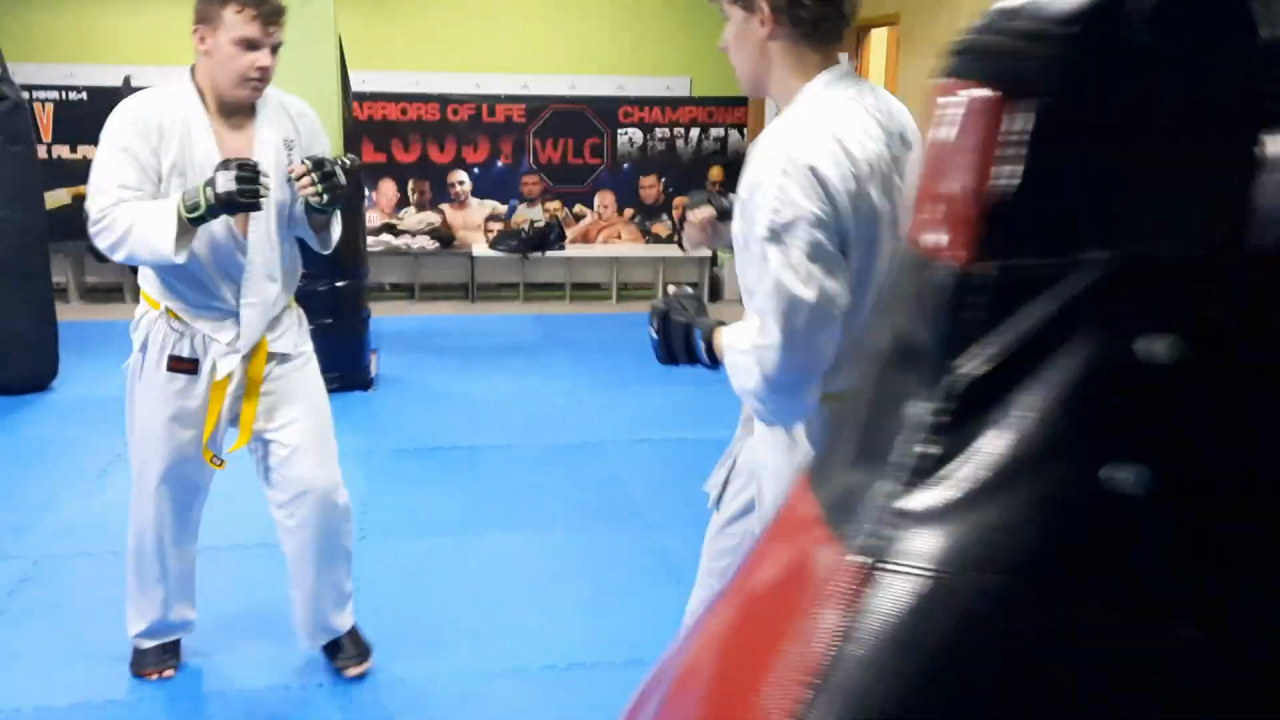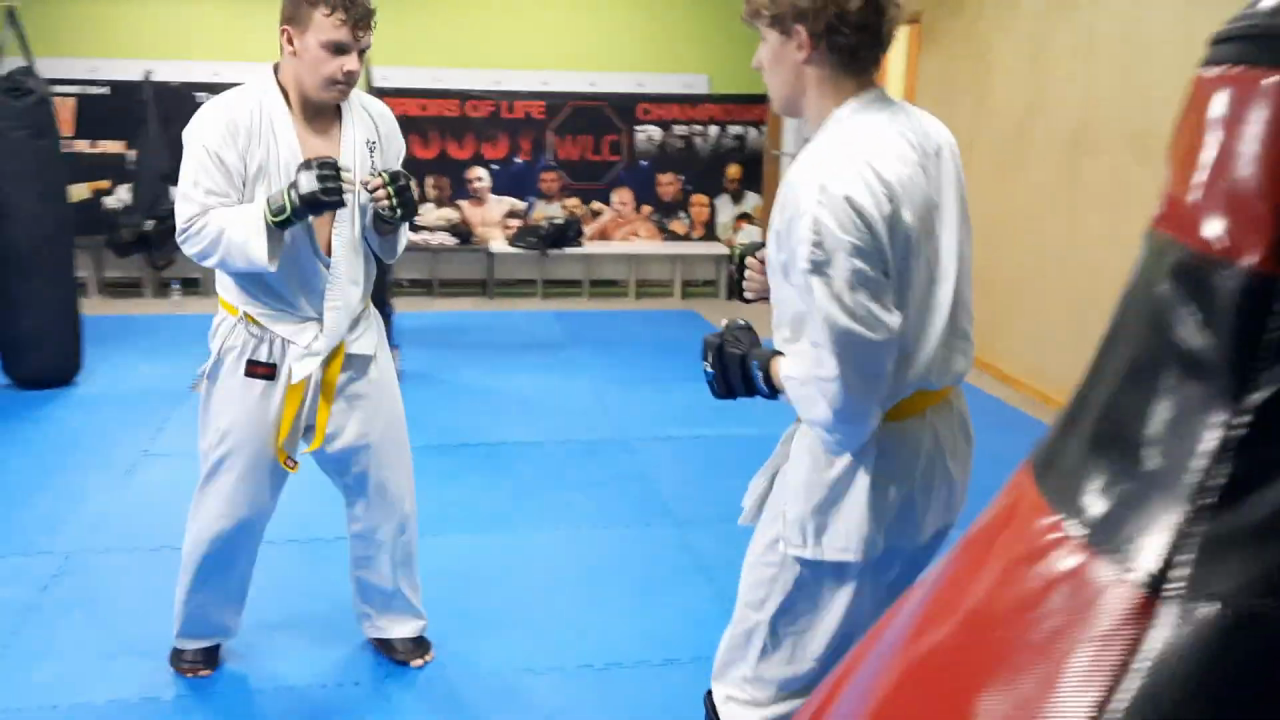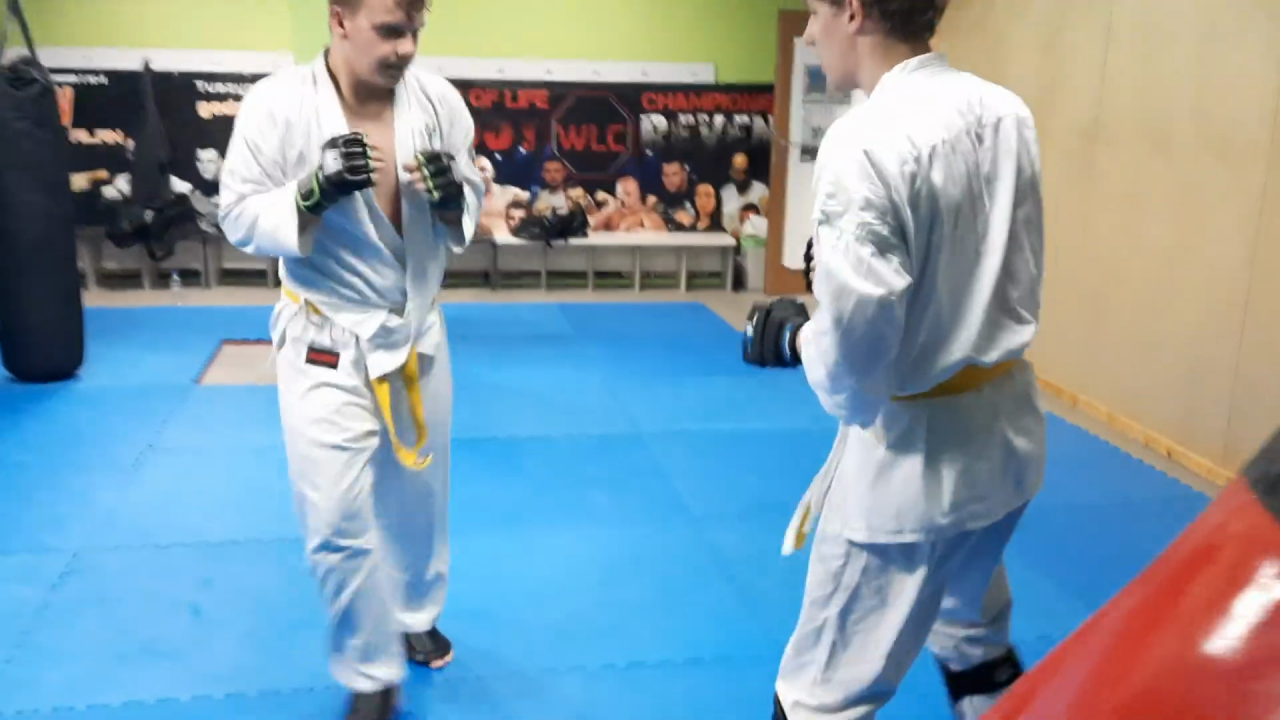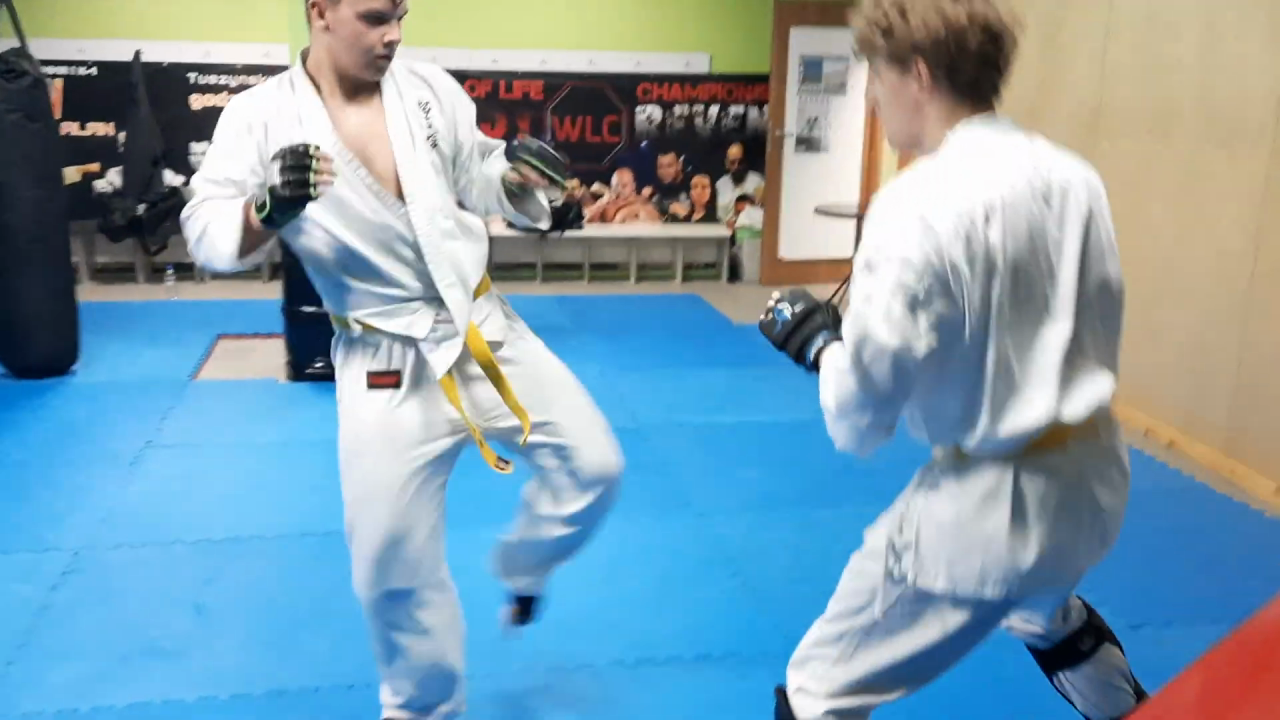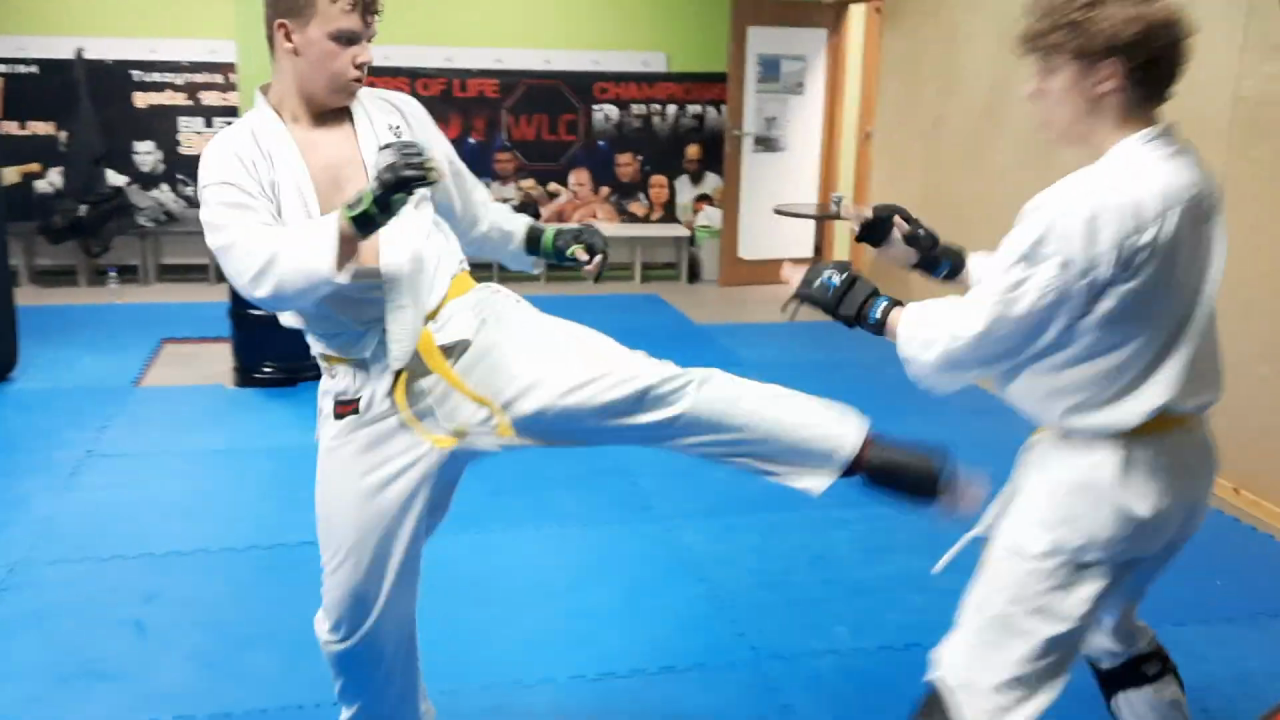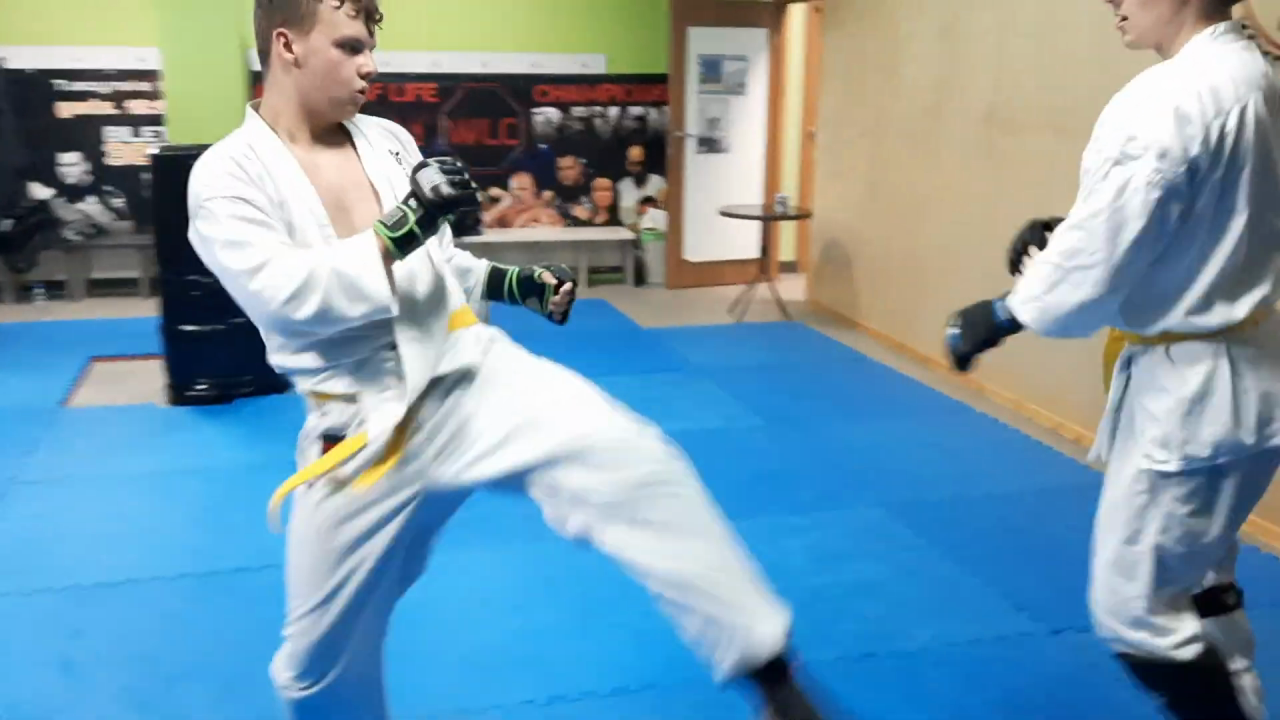
dt=0.2s
person 1, frame 1
left shoulder: (296, 120)
right shoulder: (143, 118)
left elbow: (319, 236)
right elbow: (110, 224)
left wrist: (327, 205)
right wrist: (200, 205)
left hip: (275, 336)
right hip: (182, 341)
left knee: (316, 485)
right knee: (166, 492)
left ankle: (333, 627)
right ankle: (159, 629)
person 1, frame 2
left shoulder: (375, 123)
right shoulder: (226, 120)
right elbow: (200, 232)
left wrist: (396, 217)
right wrist: (288, 209)
left hip: (354, 342)
right hip: (261, 350)
left knee: (383, 497)
right knee: (231, 506)
left ankle: (392, 623)
right ankle: (200, 629)
person 1, frame 3
left shoulder: (437, 100)
right shoulder: (277, 104)
left elbow: (462, 222)
right elbow: (243, 219)
left wrist: (456, 193)
right wrist: (314, 190)
left hip: (414, 331)
right hip: (324, 343)
left knee: (417, 495)
right knee: (342, 519)
left ankle: (412, 615)
person 1, frame 4
left shoulder: (428, 88)
right shoulder: (256, 117)
left elbow: (479, 184)
right elbow: (208, 235)
left wrist: (521, 186)
right wrist: (266, 208)
left hip: (479, 329)
right hip: (386, 363)
left knee: (590, 465)
right knee: (392, 556)
left ankle: (520, 569)
person 1, frame 5
left shoulder: (397, 113)
right shoulder: (232, 157)
left elbow: (468, 210)
right elbow: (263, 270)
left wrist: (546, 239)
right wrist: (365, 210)
left hip: (468, 336)
right hip: (370, 400)
left knee: (649, 389)
right knee: (358, 604)
left ankle: (870, 456)
person 1, frame 6
left shoulder: (387, 140)
right shoulder: (227, 176)
right elbow: (291, 293)
left wrist: (512, 282)
right wrist: (409, 225)
left hip: (466, 379)
right hip: (357, 434)
left knee: (620, 458)
right knee: (324, 652)
person 2, frame 1
left shoulder: (791, 153)
right shoulder: (888, 116)
left elbow: (783, 365)
left wrist: (703, 337)
right wrist: (735, 233)
left hip: (817, 444)
person 2, frame 2
left shoulder: (828, 180)
right shoulder: (928, 139)
left elbow: (842, 396)
left wrist: (756, 366)
right wrist: (788, 278)
left hip: (861, 467)
right hip: (936, 445)
person 2, frame 3
left shoulder: (866, 143)
right shoulder: (1004, 113)
left elbow: (851, 355)
left wrist: (793, 336)
left hip: (918, 446)
right hip: (1005, 425)
right knee: (970, 628)
person 2, frame 4
left shoulder: (917, 210)
right shoulder: (1074, 179)
left elbow: (862, 411)
left wrist: (815, 337)
left hip: (992, 499)
right hip: (1090, 476)
right knee: (1047, 611)
person 2, frame 5
left shoulder: (1087, 202)
right shoulder: (1184, 176)
left elbow: (968, 343)
left wrist: (867, 305)
right wrist: (942, 255)
left hip: (1094, 476)
right hip: (1170, 463)
right knee: (1113, 631)
person 2, frame 6
left shoulder: (1166, 101)
left elbow: (1093, 267)
left wrist: (995, 314)
right wrist: (1066, 234)
left hip: (1188, 385)
left knee: (1135, 611)
right knee: (1193, 572)
